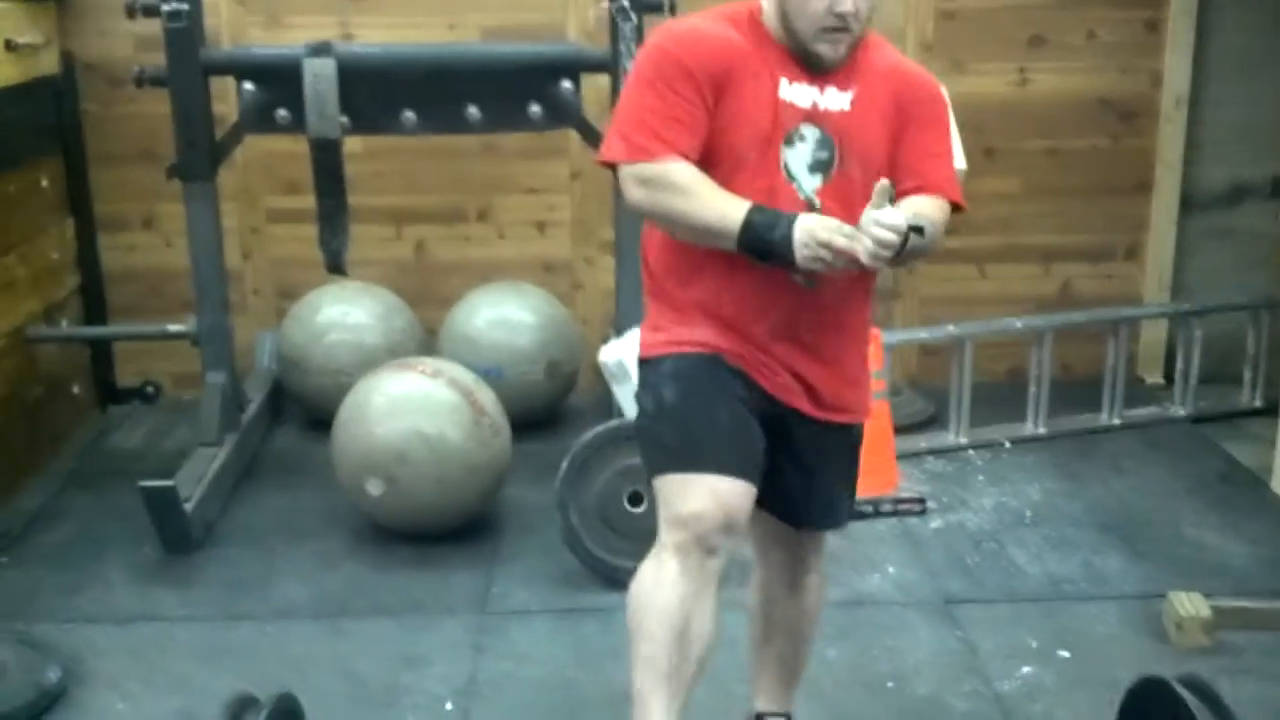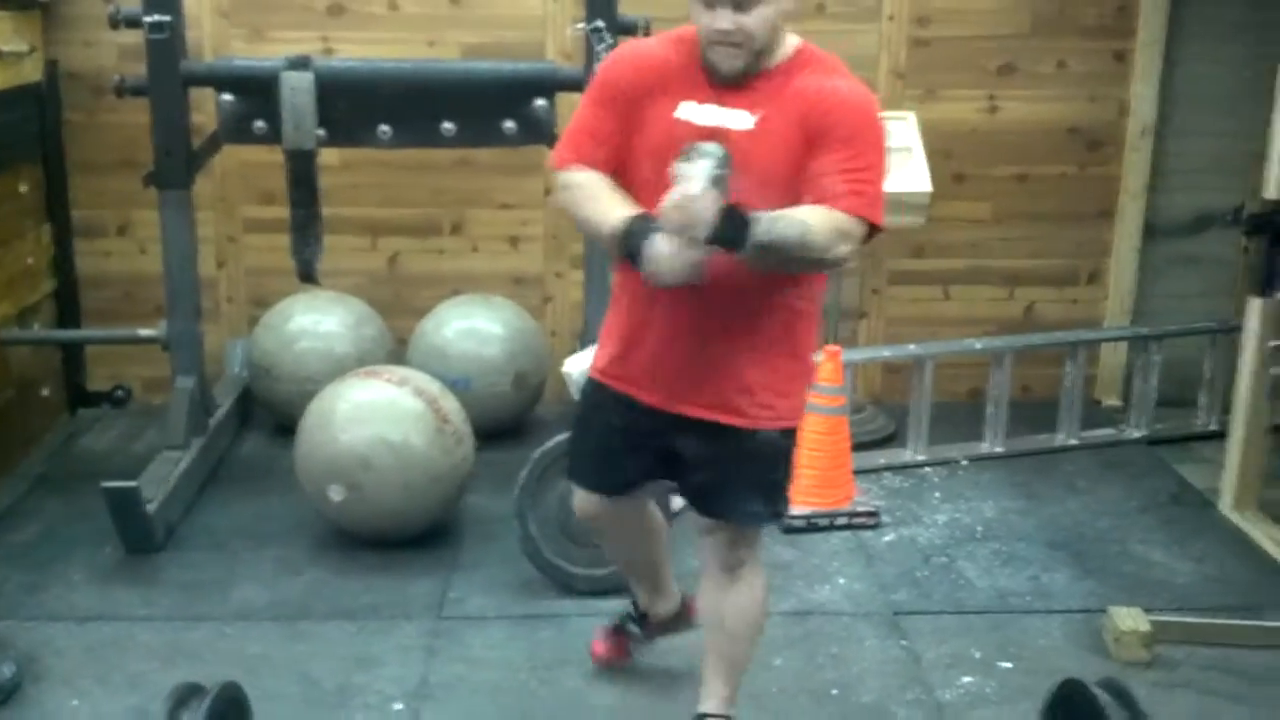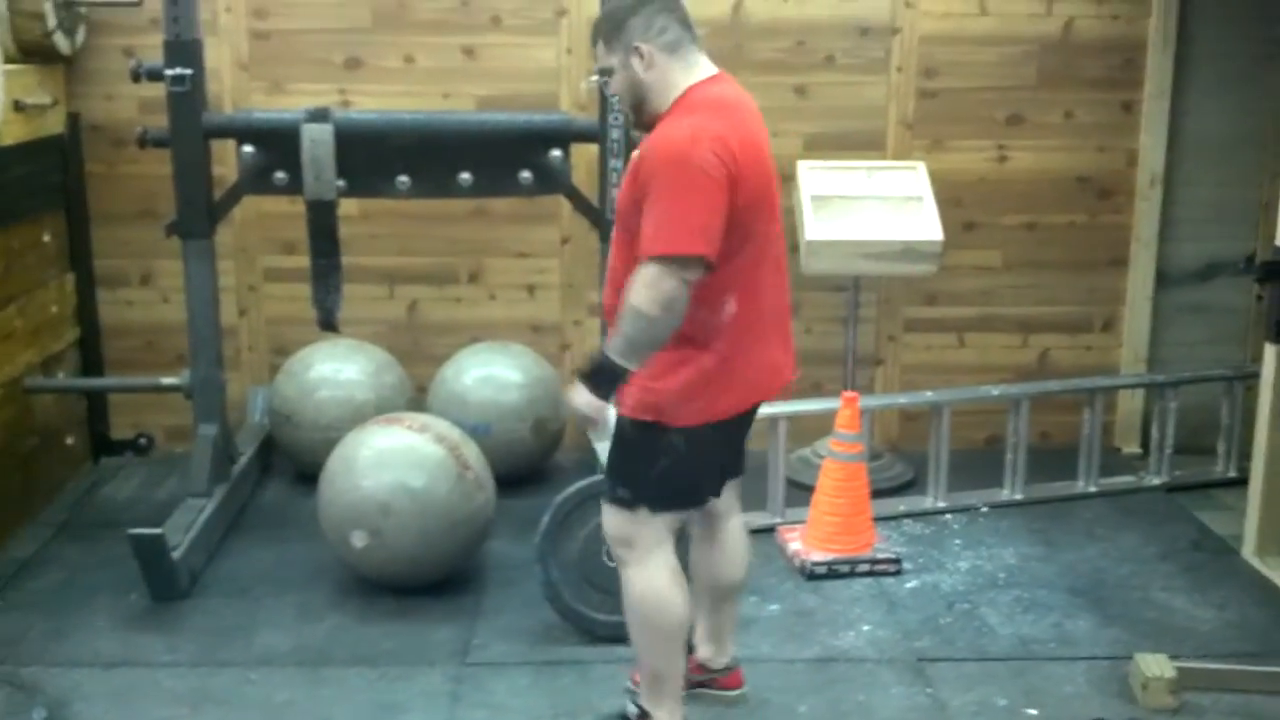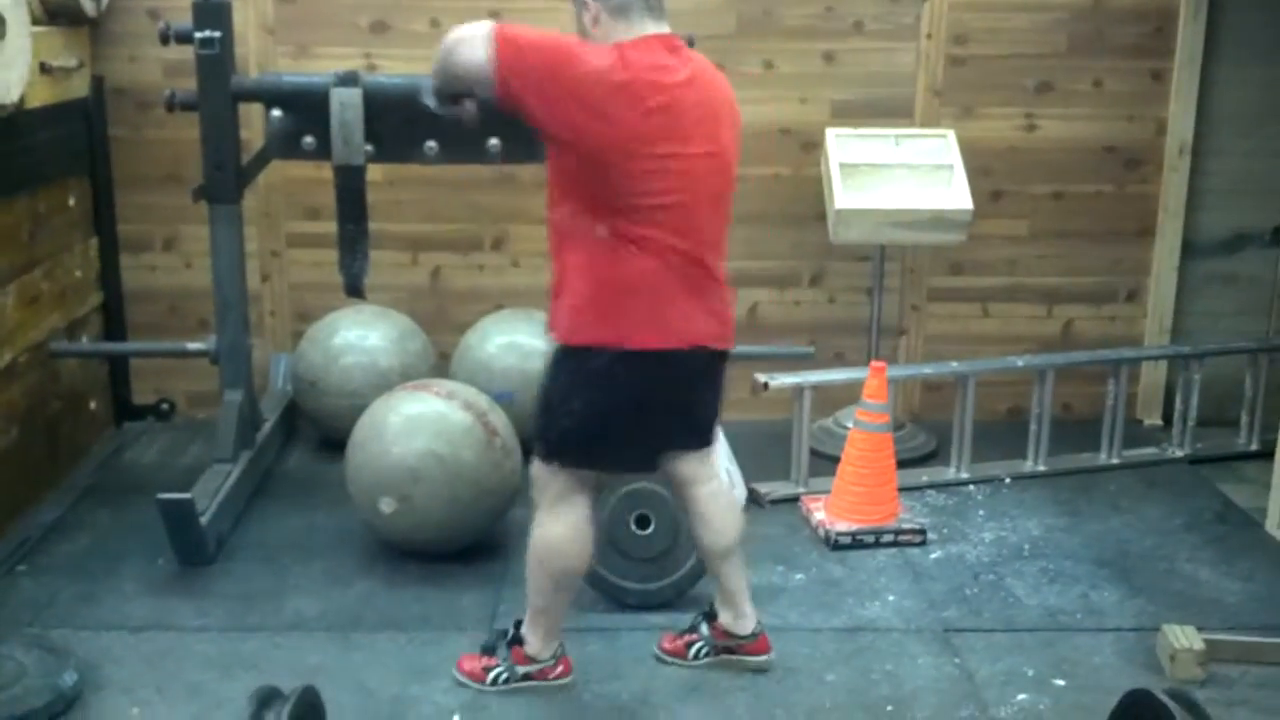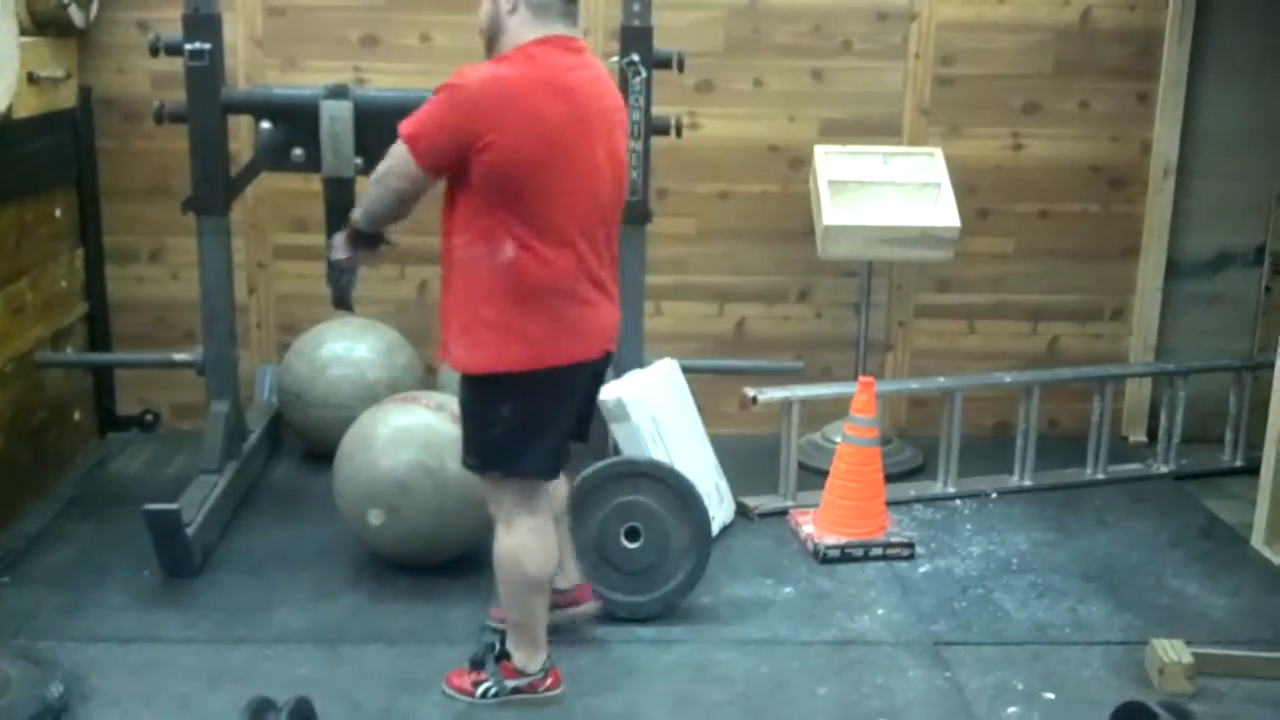
dt=0.5s
person 1, frame 1
left shoulder: (908, 88)
left elbow: (933, 213)
right elbow: (647, 179)
left wrist: (900, 233)
right wrist: (779, 235)
left hip: (824, 373)
right hip: (703, 343)
left knee: (794, 552)
right knee: (699, 525)
person 1, frame 2
left shoulder: (838, 103)
right shoulder: (637, 70)
left elbow: (838, 234)
right elbow: (573, 179)
left wrist: (729, 227)
right wrist: (643, 239)
left hip: (749, 383)
right hip: (635, 360)
left knee: (733, 549)
right knee: (598, 504)
right ankle: (659, 605)
person 1, frame 3
left shoulder: (688, 140)
right shoulder: (723, 108)
left elbow: (669, 276)
left wrist: (604, 374)
left hip: (692, 377)
right hip: (738, 361)
left knee: (634, 533)
right knee: (708, 507)
right ankle: (710, 658)
person 1, frame 4
left shoulder: (594, 79)
right shoulder: (709, 84)
left wrist: (445, 89)
left hip: (616, 331)
right hip: (698, 324)
left knee: (559, 486)
right knee: (694, 468)
left ankle: (537, 651)
right ankle: (739, 623)
person 1, frame 5
left shoulder: (484, 89)
right shoulder: (592, 82)
left elbow: (398, 174)
left wrist: (359, 232)
left hip: (520, 336)
right hip: (579, 325)
left knee: (516, 496)
right knee: (534, 474)
left ankle: (526, 663)
right ankle: (563, 586)
